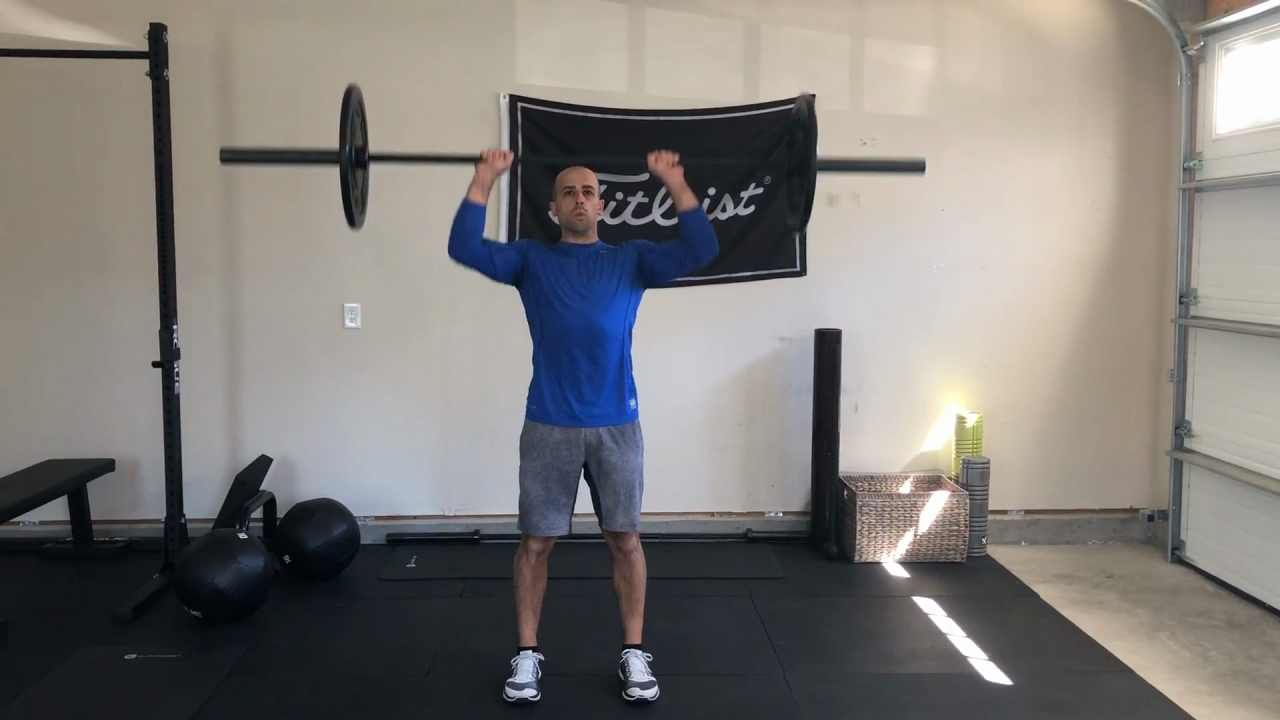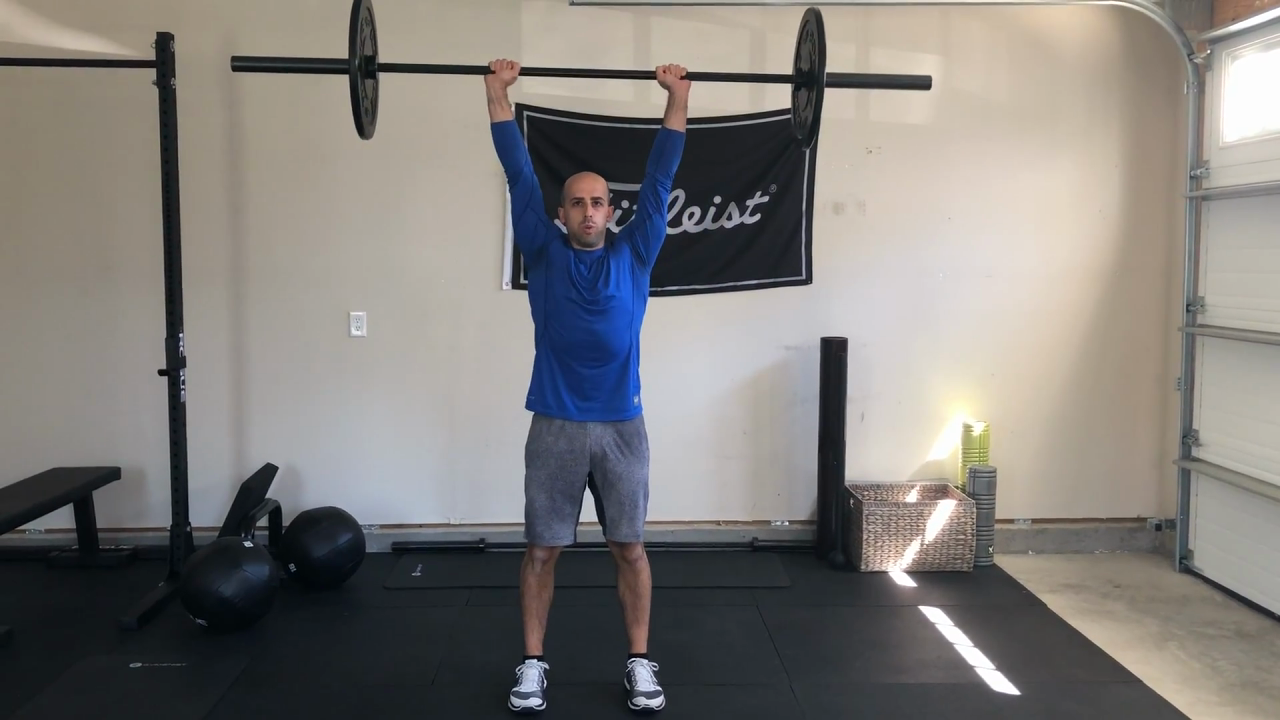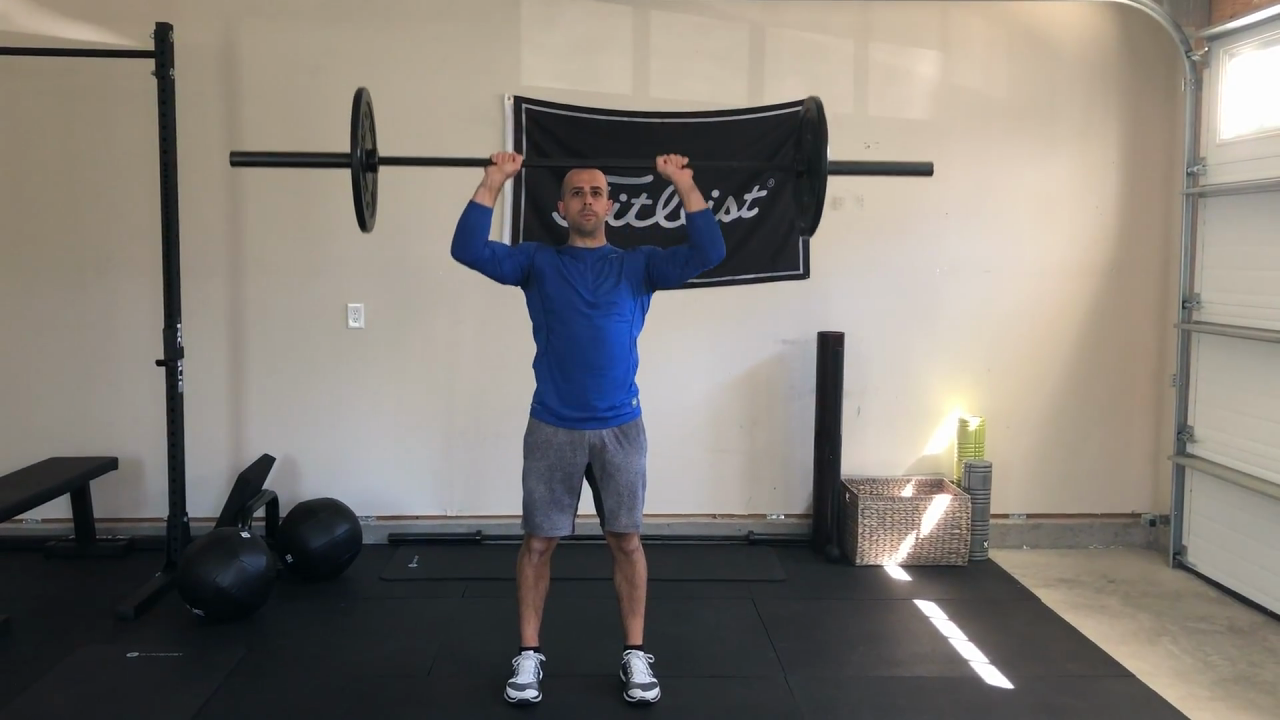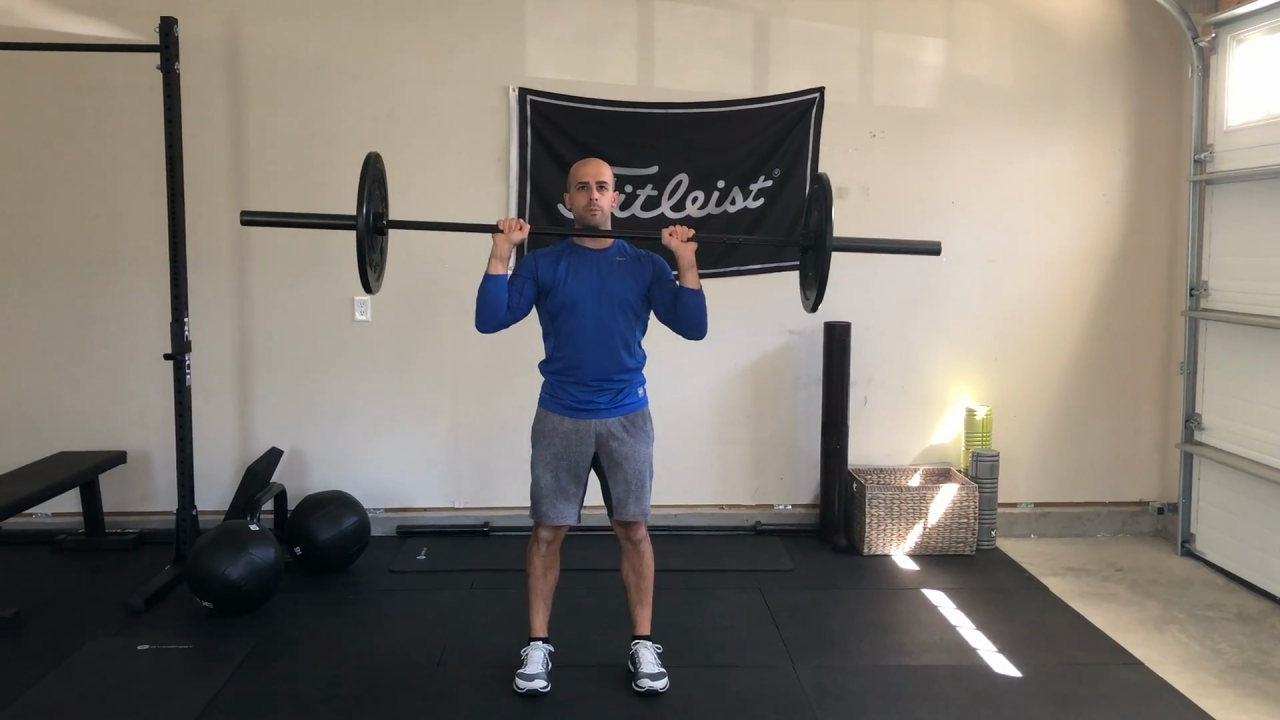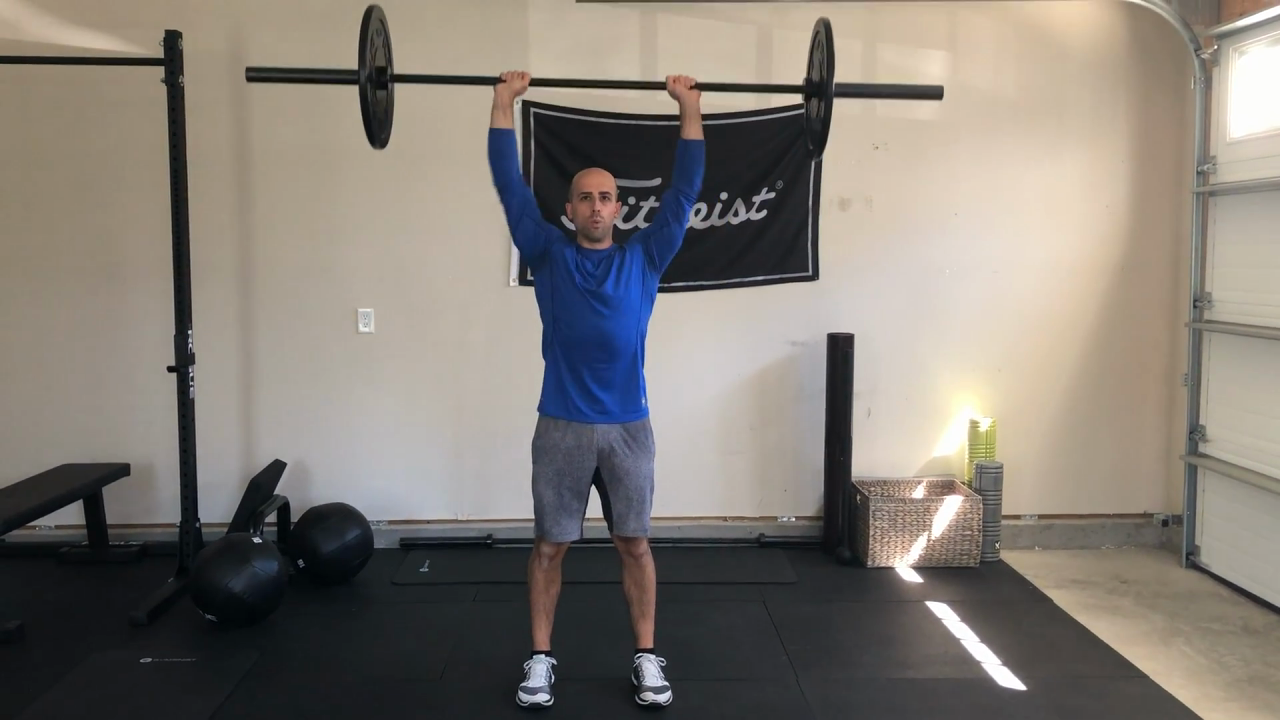
dt=1s
person 1, frame 1
left shoulder: (632, 259)
right shoulder: (532, 259)
left elbow: (701, 247)
right elbow: (464, 246)
left wrist: (675, 184)
right wrist: (484, 180)
left hip: (617, 423)
right hip: (548, 424)
left knee: (625, 539)
right knee: (535, 542)
left ankle: (633, 653)
right ankle: (526, 654)
person 1, frame 2
left shoulder: (634, 255)
right shoulder: (542, 253)
left elbow: (660, 175)
right elbow: (518, 171)
left wrist: (677, 96)
right wrist: (497, 93)
left hip: (621, 428)
right hip: (555, 430)
left knee: (629, 548)
right knee: (541, 551)
left ankle: (639, 662)
right ankle: (532, 663)
person 1, frame 3
left shoulder: (638, 263)
right shoulder: (537, 260)
left elbow: (708, 253)
right elbow: (468, 250)
left wrist: (684, 185)
right wrist: (492, 181)
left hip: (620, 428)
right hip: (552, 428)
left knee: (625, 541)
right knee: (538, 543)
left ankle: (635, 656)
right ankle: (528, 656)
person 1, frame 4
left shoulder: (646, 264)
right shoulder: (542, 263)
left elbow: (693, 327)
right elbow: (489, 320)
left wrist: (686, 262)
right wrist: (500, 254)
left hip: (627, 417)
right hip: (559, 417)
left knee: (633, 530)
right knee: (547, 532)
left ankle: (642, 645)
right ankle: (537, 645)
person 1, frame 5
left shoulder: (645, 257)
right shoulder: (549, 254)
left elbow: (684, 185)
right elbow: (510, 180)
left wrist: (689, 109)
right wrist: (504, 103)
left hip: (629, 428)
right hip: (561, 429)
left knee: (634, 544)
right knee: (549, 547)
left ankle: (646, 657)
right ankle: (540, 659)
